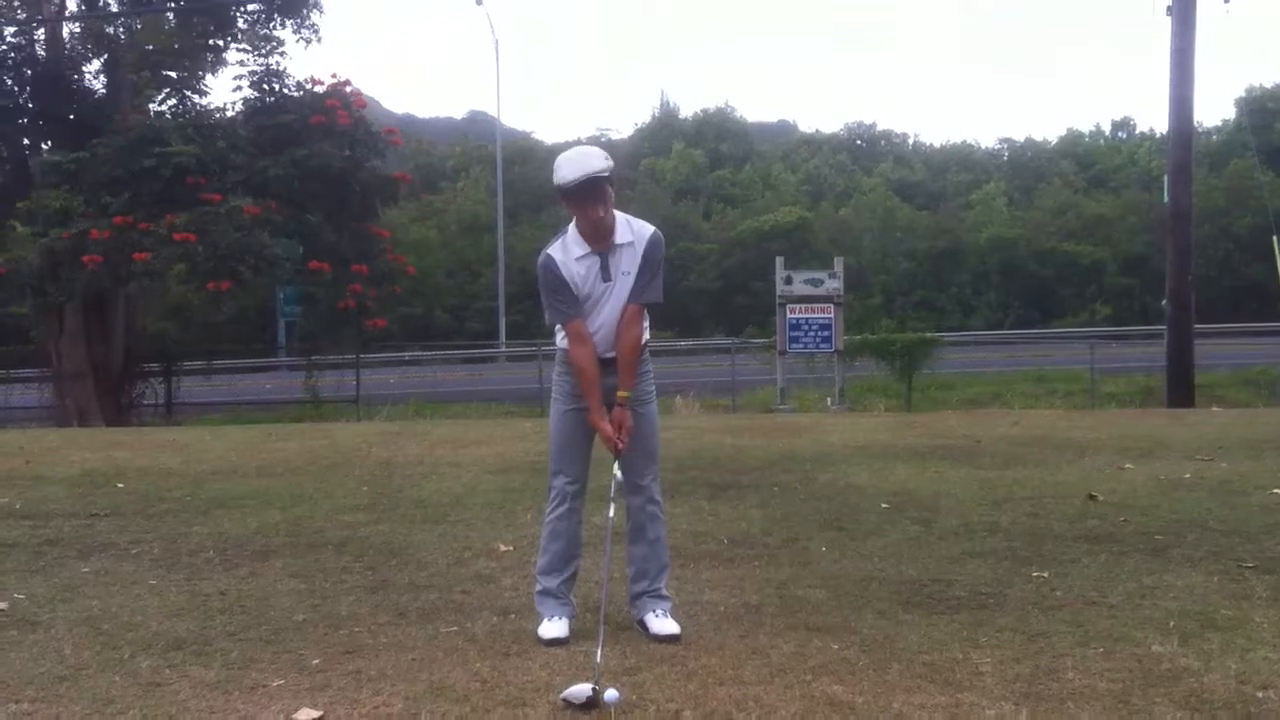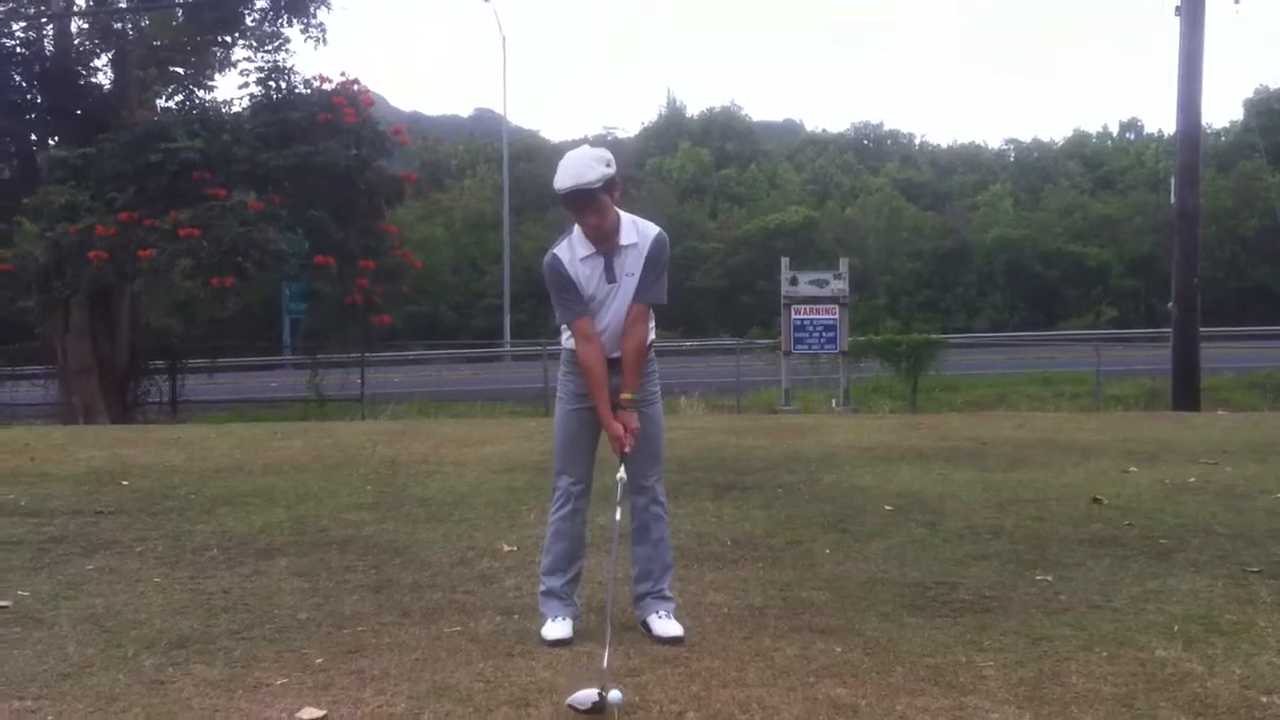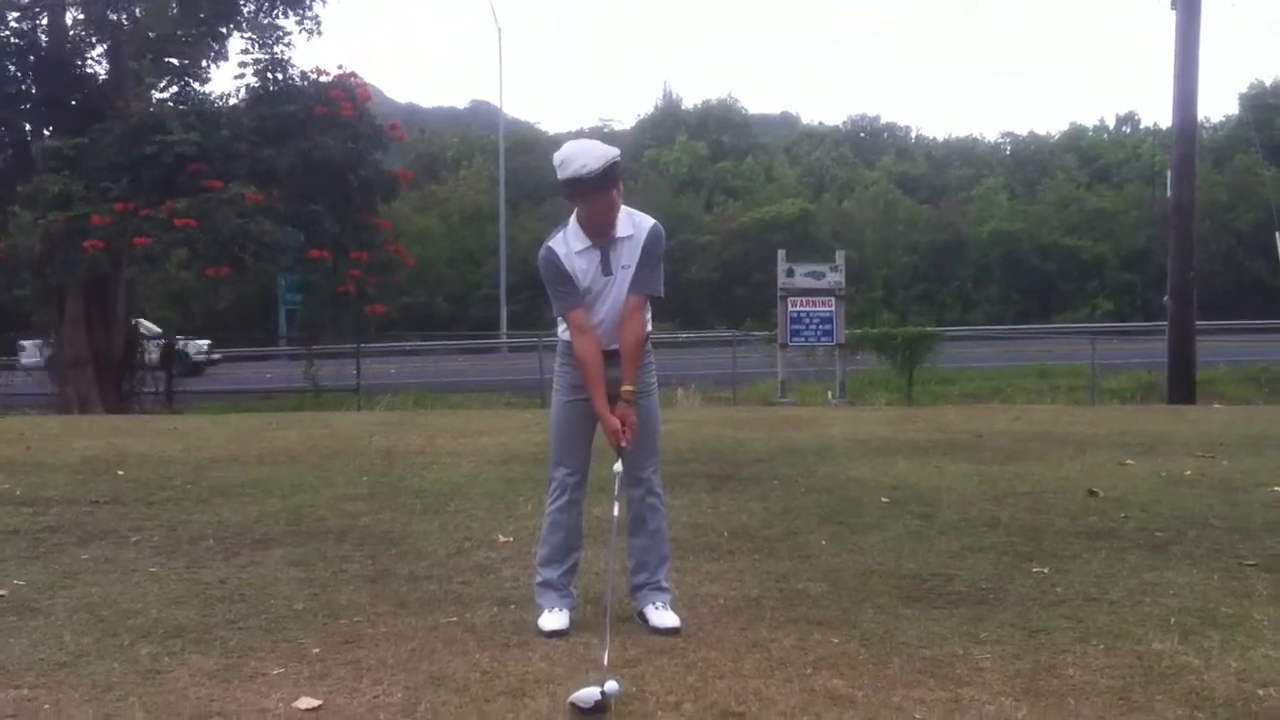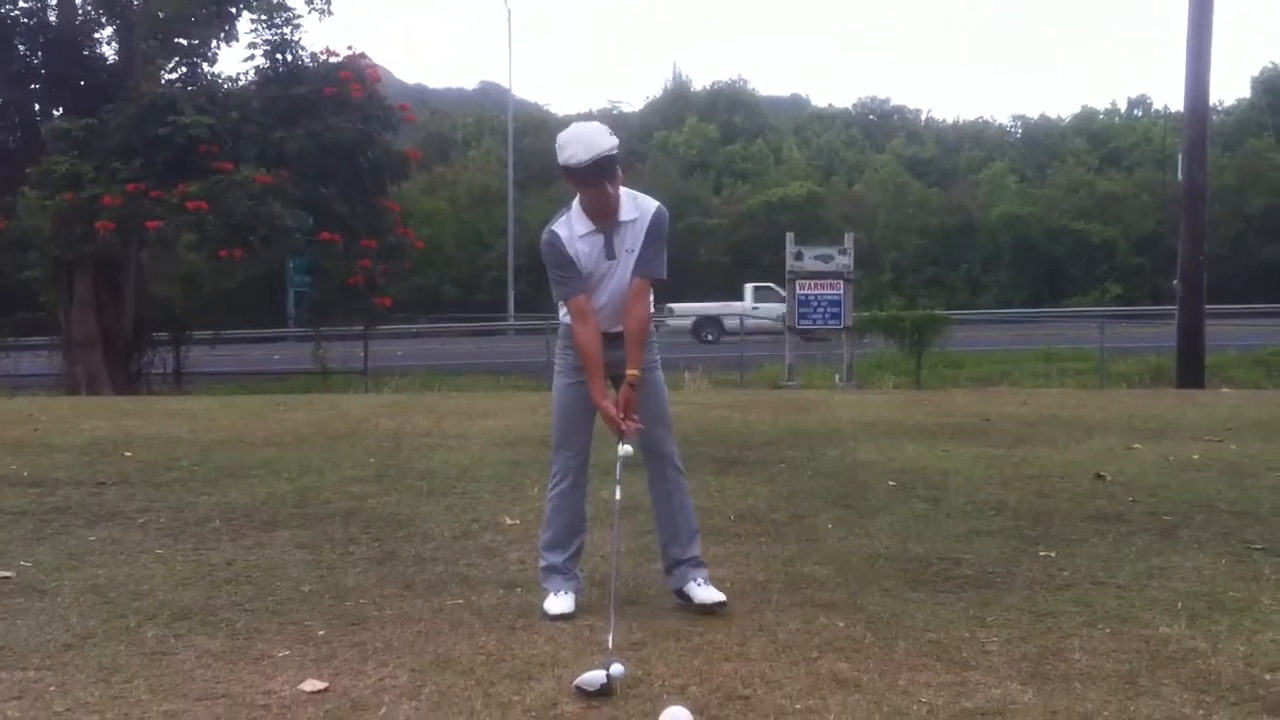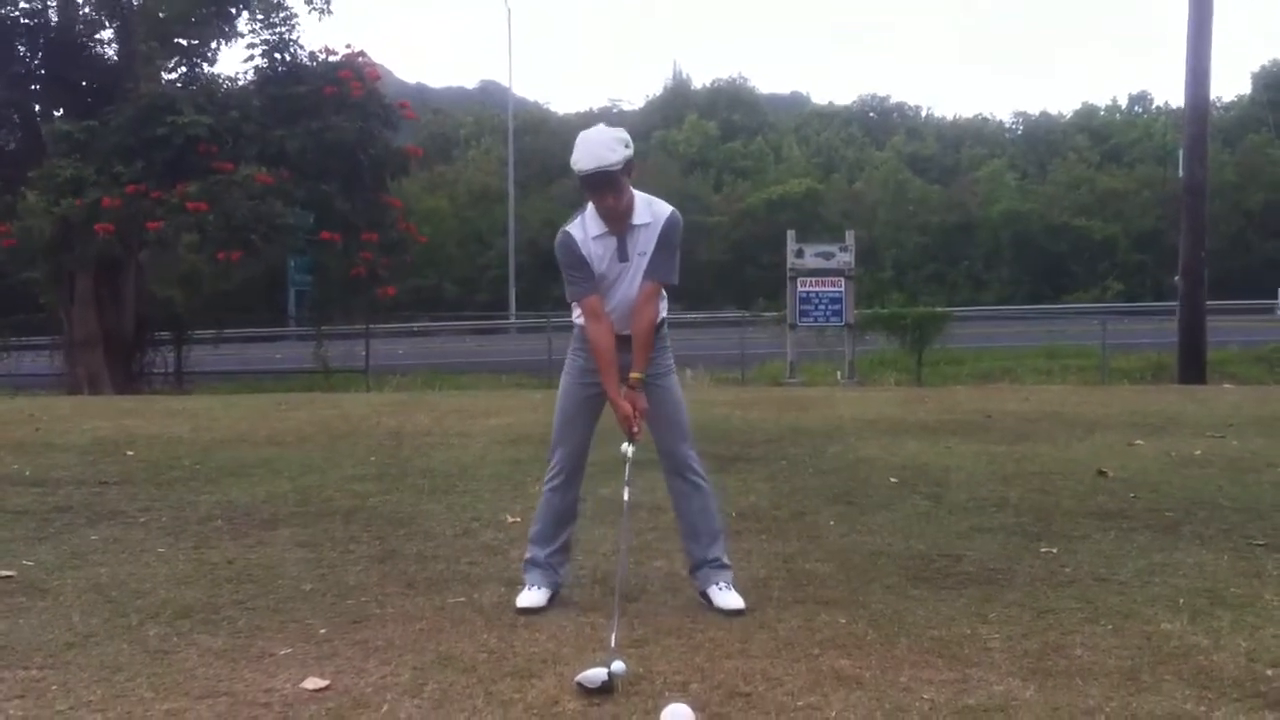
dt=0.7s
person 1, frame 1
left shoulder: (647, 241)
right shoulder: (553, 261)
left elbow: (631, 326)
right elbow: (578, 342)
left wrist: (623, 402)
right wrist: (597, 417)
left hip: (632, 369)
right hip: (575, 372)
left knee: (644, 488)
right knee: (565, 487)
left ankle: (651, 600)
right ankle: (554, 603)
person 1, frame 2
left shoulder: (652, 242)
right shoulder: (559, 260)
left elbow: (636, 326)
right elbow: (586, 342)
left wrist: (628, 405)
right wrist: (607, 416)
left hip: (638, 369)
right hip: (580, 373)
left knee: (648, 488)
right knee: (570, 488)
left ankle: (654, 602)
right ankle: (558, 604)
person 1, frame 3
left shoulder: (647, 233)
right shoulder: (555, 253)
left elbow: (634, 317)
right elbow: (582, 334)
left wrist: (627, 397)
right wrist: (602, 409)
left hip: (634, 362)
right hip: (577, 364)
left knee: (645, 480)
right knee: (566, 479)
left ankle: (651, 593)
right ankle: (554, 595)
person 1, frame 4
left shoulder: (651, 216)
right shoulder: (557, 237)
left elbow: (637, 302)
right elbow: (582, 319)
left wrist: (632, 381)
right wrist: (600, 397)
left hip: (638, 342)
right hip: (579, 347)
left knee: (664, 457)
right knee: (568, 464)
left ankle: (687, 570)
right ankle: (559, 578)
person 1, frame 5
left shoulder: (665, 220)
right shoulder: (571, 238)
left elbow: (646, 304)
right elbow: (596, 319)
left wrist: (637, 382)
right wrist: (614, 394)
left hip: (650, 346)
right hip: (591, 349)
left knee: (682, 459)
right knee: (564, 463)
left ankle: (713, 572)
right ankle: (542, 572)
